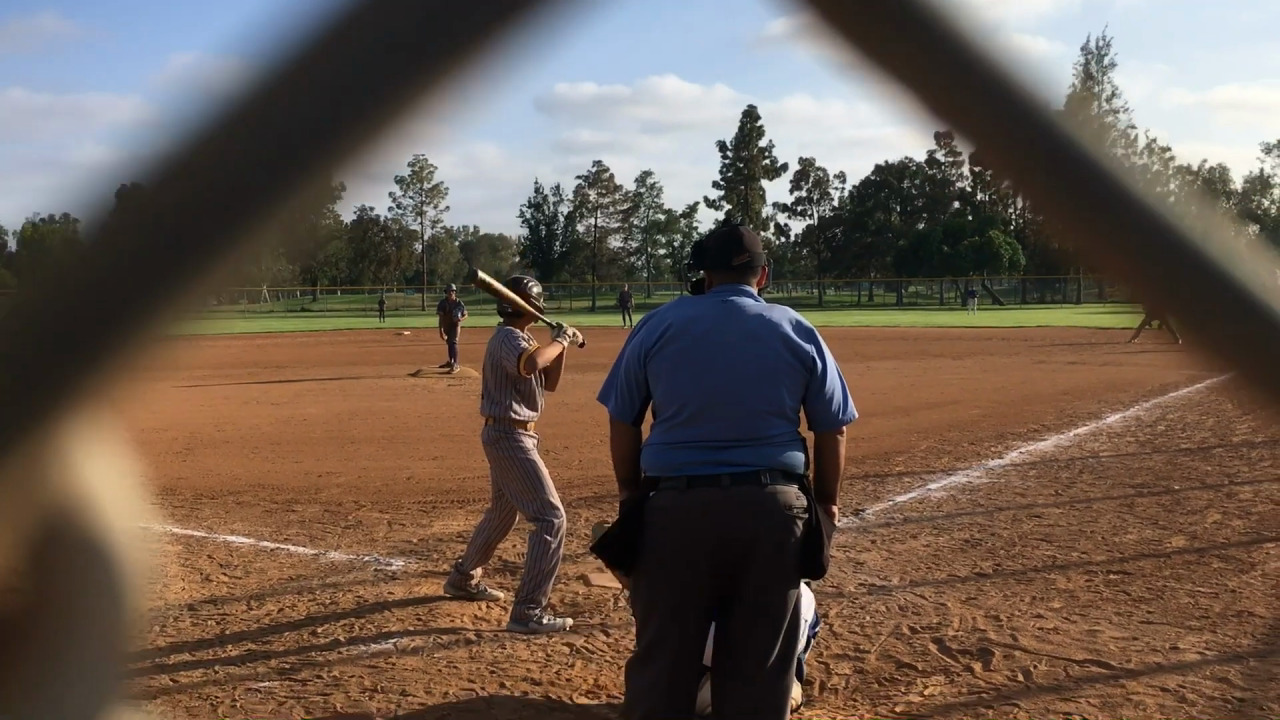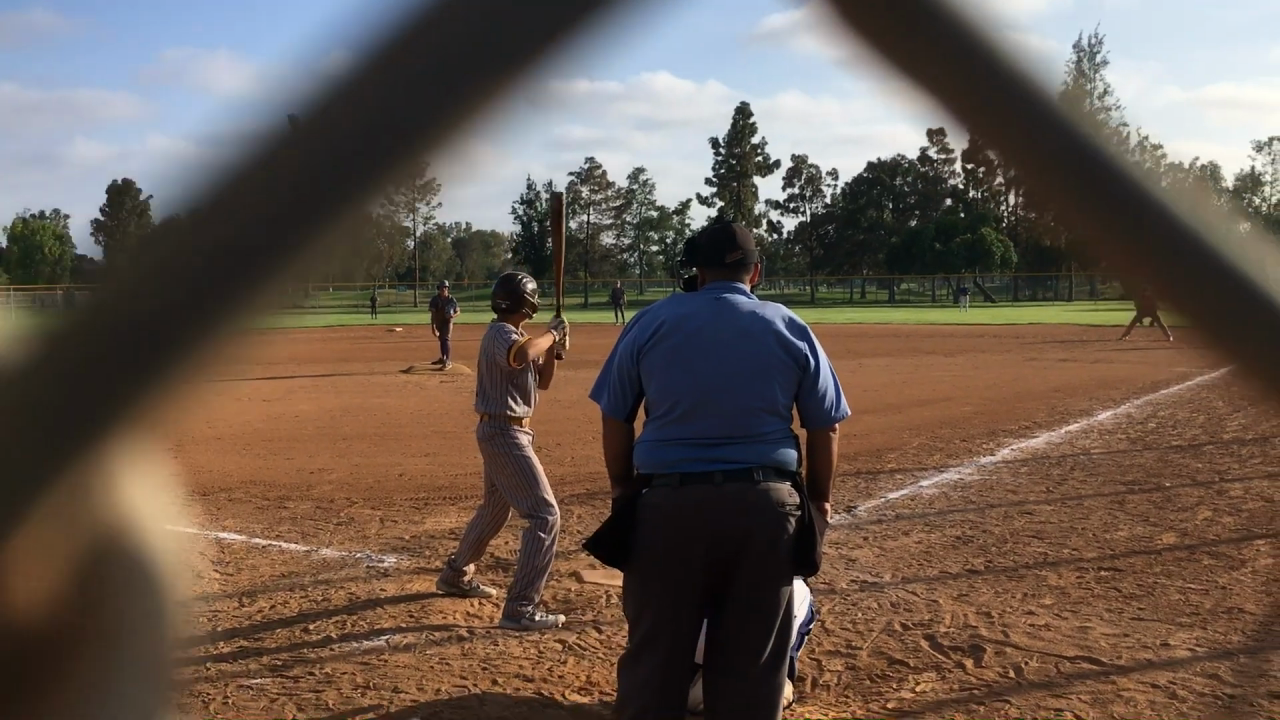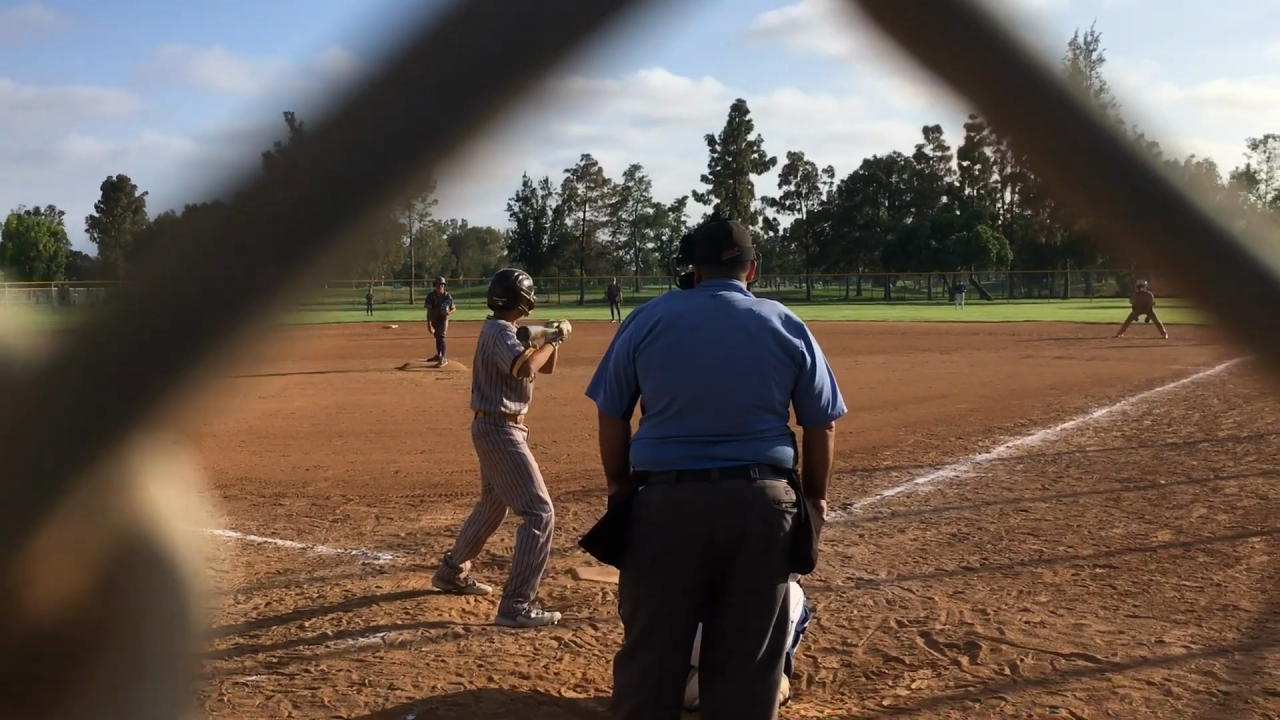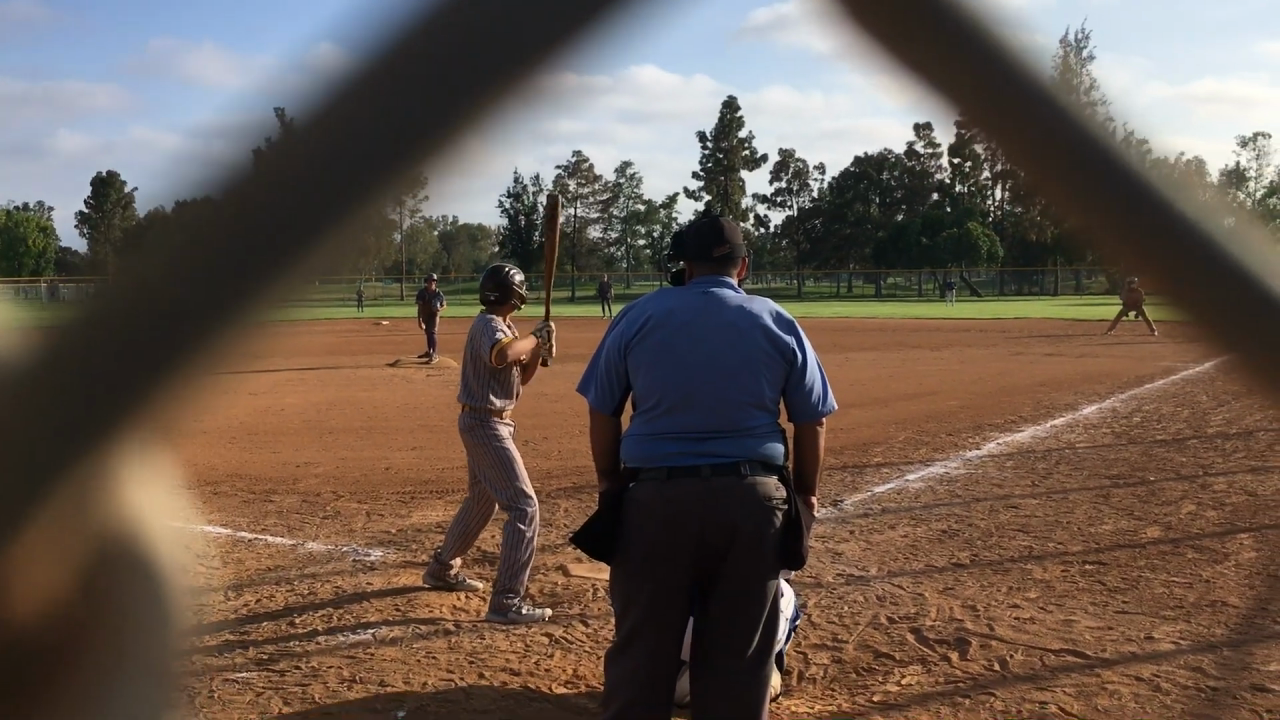
dt=0.3s
person 1, frame 1
left shoulder: (657, 325)
right shoulder: (798, 332)
left elbow: (622, 422)
right elbow: (832, 430)
left wrist: (631, 493)
right wrist: (826, 502)
left hip: (675, 506)
right hip: (772, 507)
left knee: (662, 659)
right knee: (759, 664)
person 1, frame 2
left shoulder: (649, 322)
right shoulder: (791, 329)
left elbow: (614, 418)
right elbow: (825, 426)
left wrist: (623, 490)
right wrist: (818, 499)
left hip: (667, 504)
right hip: (765, 505)
left knee: (654, 657)
right knee: (751, 661)
person 1, frame 3
left shoulder: (646, 320)
right shoulder: (787, 327)
left elbow: (611, 416)
right elbow: (821, 424)
left wrist: (619, 488)
right wrist: (814, 497)
left hip: (664, 502)
right hip: (761, 502)
left knee: (651, 652)
right knee: (748, 658)
person 1, frame 4
left shoulder: (637, 316)
right shoulder: (778, 323)
left elbow: (602, 412)
right elbow: (812, 421)
left wrist: (610, 484)
right wrist: (805, 494)
left hip: (655, 497)
right hip: (752, 499)
left knee: (641, 650)
right knee: (739, 654)
person 2, frame 1
left shoulder: (520, 339)
right shoulder: (509, 337)
left elbow: (548, 383)
right elbow: (530, 364)
left wrist: (560, 345)
right wrist: (558, 341)
left hip: (506, 435)
right hip: (510, 436)
left knee: (502, 512)
right knee: (551, 517)
left ankle: (463, 578)
right ankle: (528, 611)
person 2, frame 2
left shoulder: (511, 335)
right shoulder: (502, 333)
left elbow: (542, 382)
right elbow: (523, 356)
left wrist: (554, 342)
right wrist: (552, 334)
left hip: (500, 431)
right hip: (505, 433)
left knee: (495, 508)
right knee: (545, 515)
left ankle: (456, 575)
right ankle: (520, 609)
person 2, frame 3
left shoulder: (505, 330)
right shoulder: (501, 331)
left elbow: (546, 366)
right elbow: (526, 368)
left wrist: (553, 339)
right wrist: (552, 340)
left hip: (495, 427)
right hip: (501, 430)
left knee: (492, 506)
right knee: (539, 511)
left ankle: (451, 571)
right ankle: (516, 605)
person 2, frame 4
left shoulder: (502, 326)
right shoulder: (489, 325)
left elbow: (521, 376)
right elbow: (502, 356)
left wrist: (538, 351)
right wrist: (536, 336)
left hip: (485, 422)
right hip: (486, 424)
left knee: (482, 501)
right knee: (524, 506)
left ankle: (443, 568)
right ankle: (506, 601)
